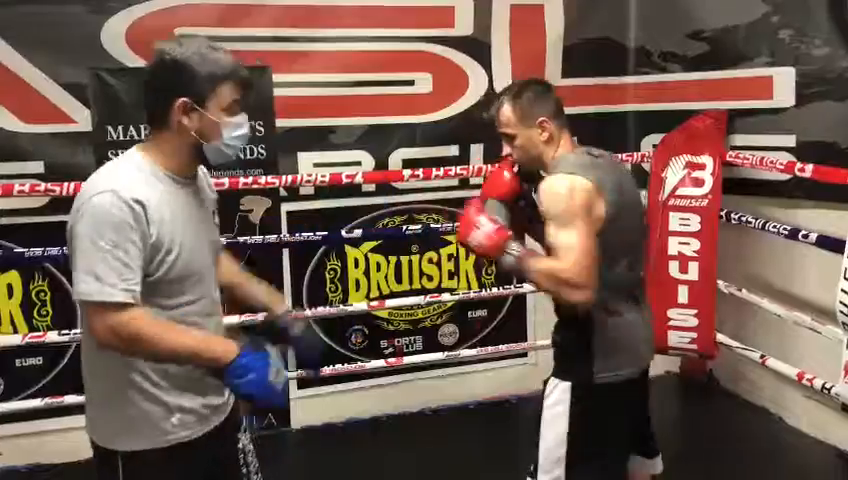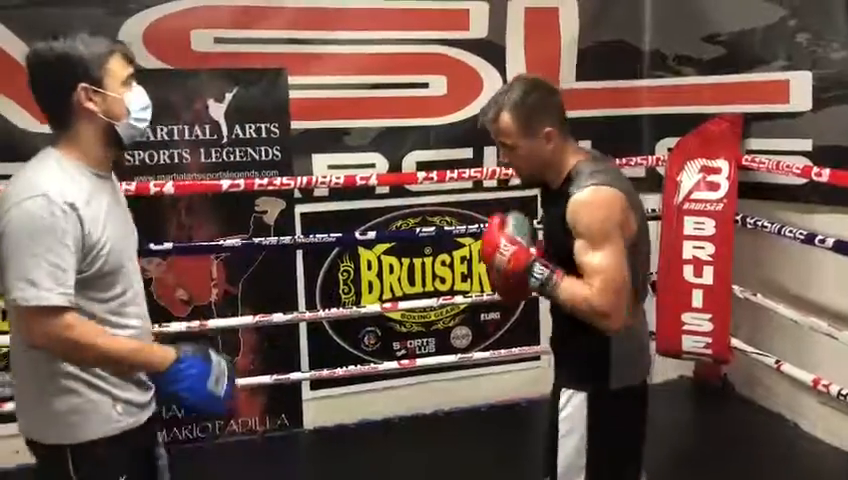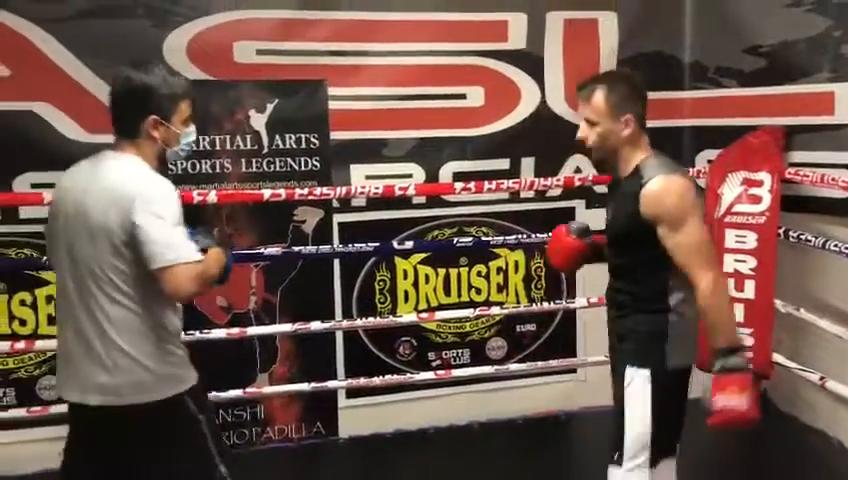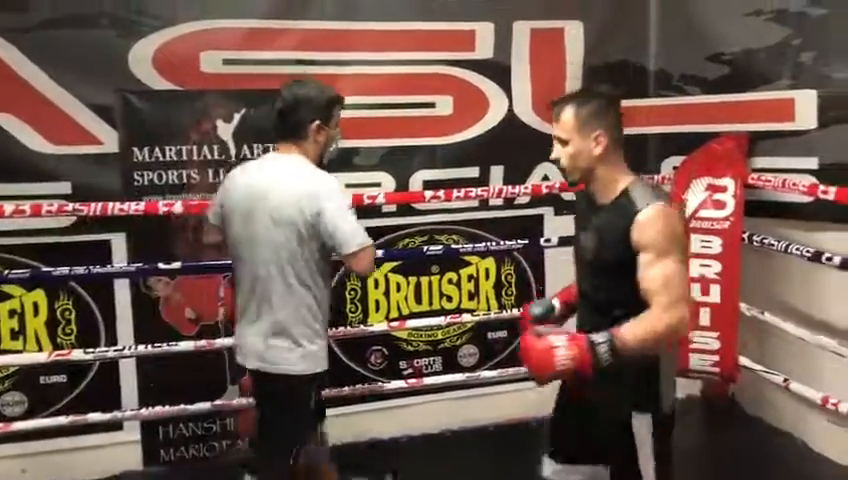
dt=0.7s
person 1, frame 1
left shoulder: (195, 180)
right shoulder: (118, 199)
right elbow: (112, 324)
left wrist: (277, 309)
right wrist: (230, 355)
left hip: (212, 409)
right hip: (142, 435)
person 1, frame 2
left shoulder: (96, 178)
right shoulder: (44, 201)
right elbow: (47, 326)
left wrist: (150, 357)
right wrist: (166, 360)
left hip: (123, 404)
right hip: (84, 421)
person 1, frame 3
left shoulder: (71, 181)
right shoulder: (149, 189)
right elbow: (180, 284)
right wrist: (216, 257)
left hip: (86, 380)
right hip: (154, 382)
person 1, frame 4
left shoulder: (237, 178)
right shoulder: (321, 186)
left elbow: (213, 237)
right elbow: (362, 263)
right wrist: (329, 240)
left hip: (254, 340)
right hip: (294, 347)
left knee: (307, 423)
person 2, frame 1
left shoulder: (563, 185)
right shoulder: (603, 167)
left elbow: (578, 287)
left wrist: (501, 247)
right wrist: (516, 205)
left hip: (594, 355)
right hip: (632, 342)
person 2, frame 2
left shoulder: (594, 198)
right shoulder: (579, 170)
left elbow: (610, 311)
left wrist: (530, 268)
right wrist: (523, 268)
left hip: (600, 366)
right hip: (610, 357)
person 2, frame 3
left shoulder: (662, 187)
right shoulder: (627, 177)
left elbow: (708, 279)
left wrist: (732, 365)
right wrist: (590, 247)
left hip: (656, 346)
right hip: (634, 338)
person 2, frame 4
left shoulder: (651, 216)
right shoulder: (587, 199)
left elbow: (672, 318)
left wrist: (589, 349)
right wrist: (563, 304)
left hip: (634, 379)
right hip: (589, 368)
